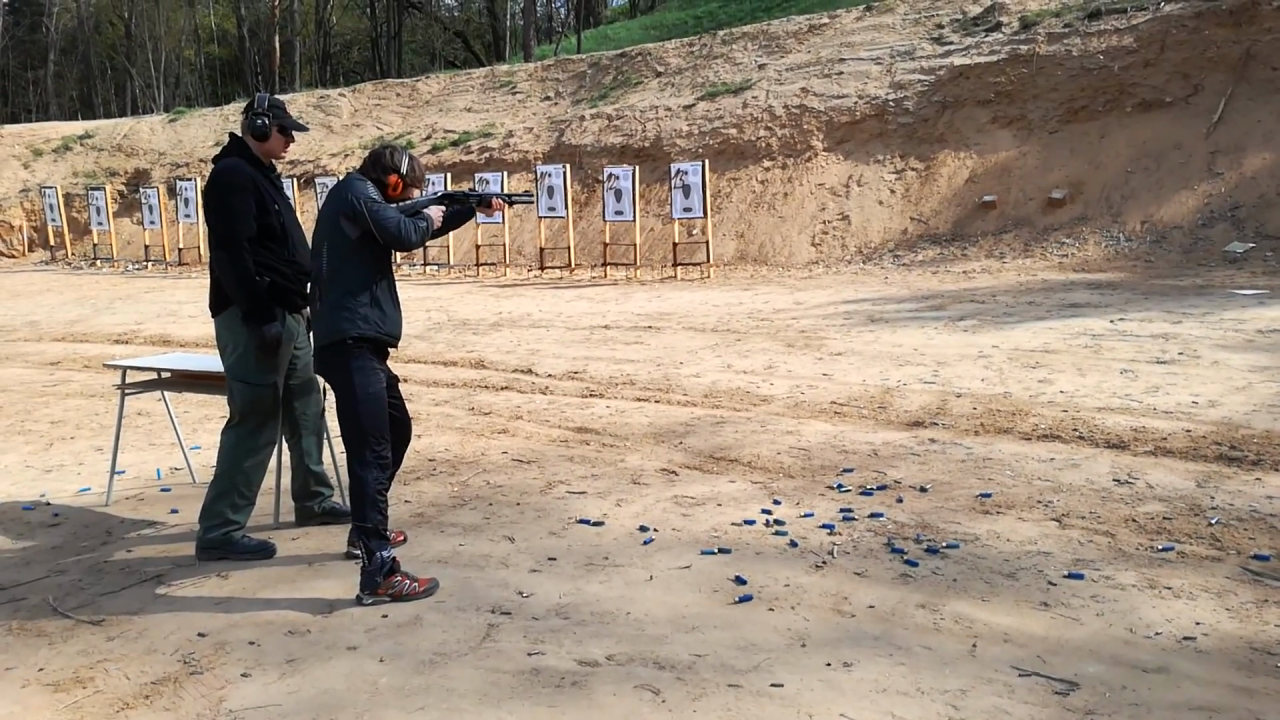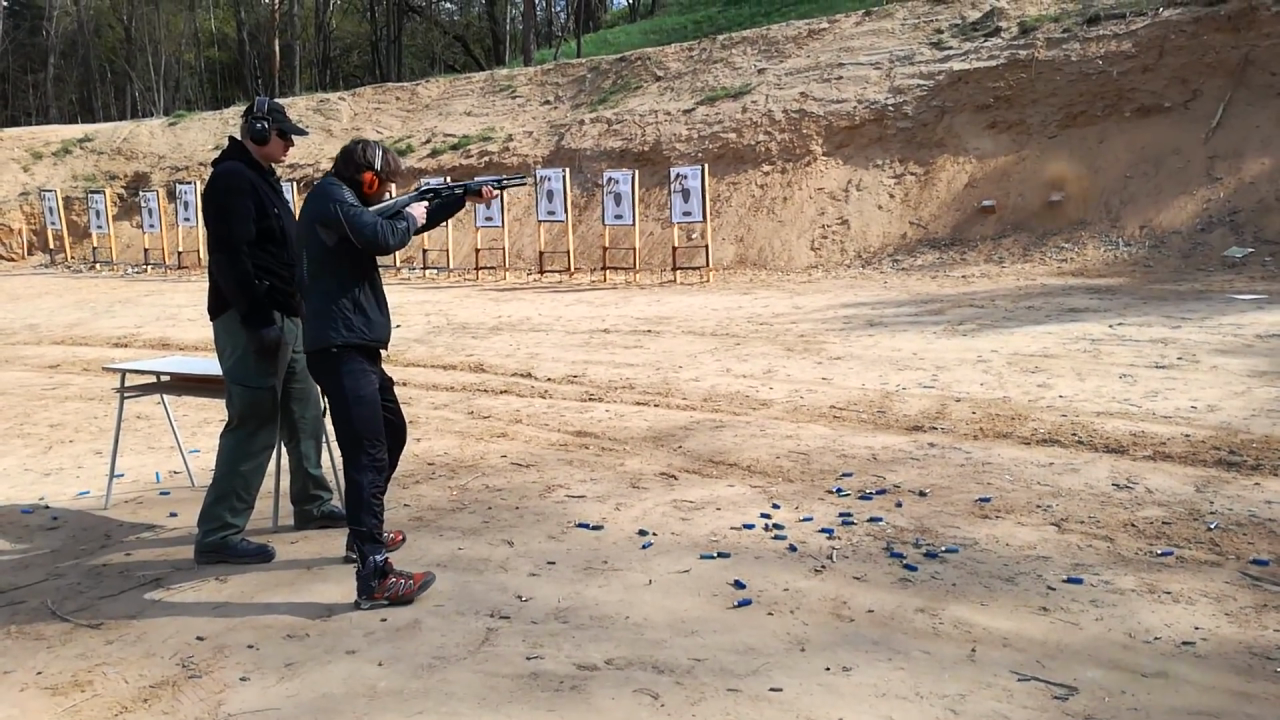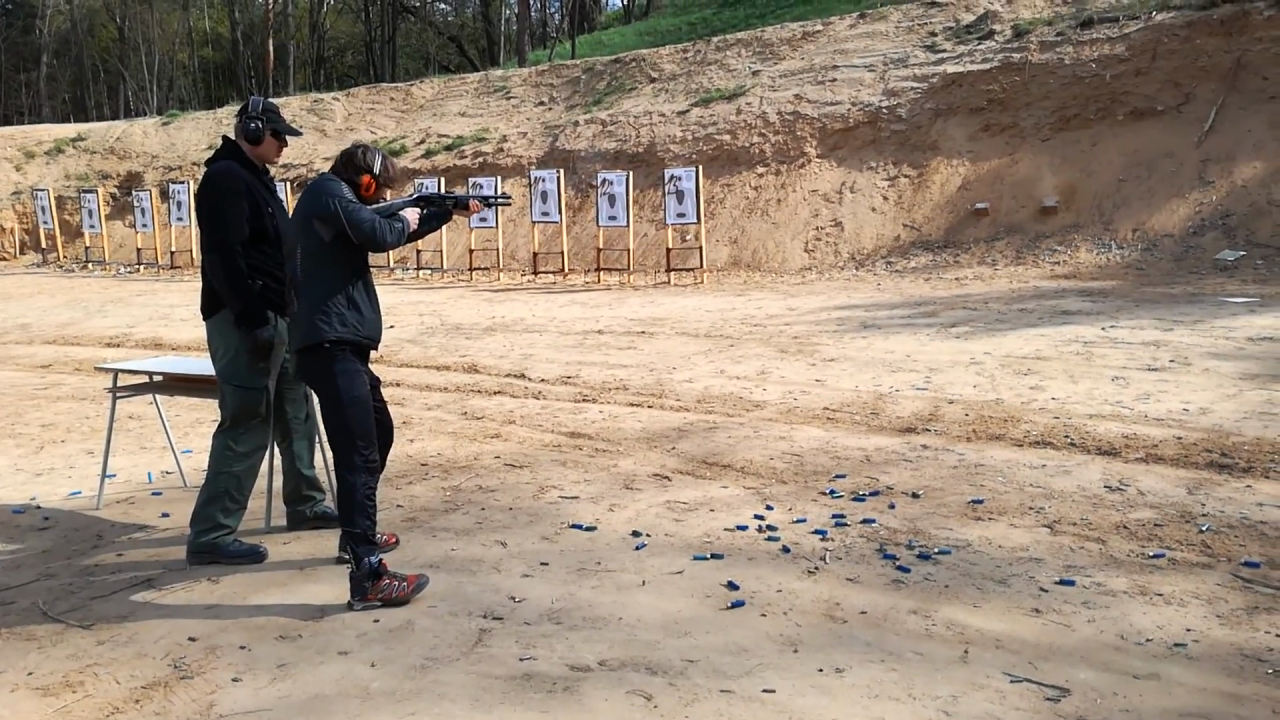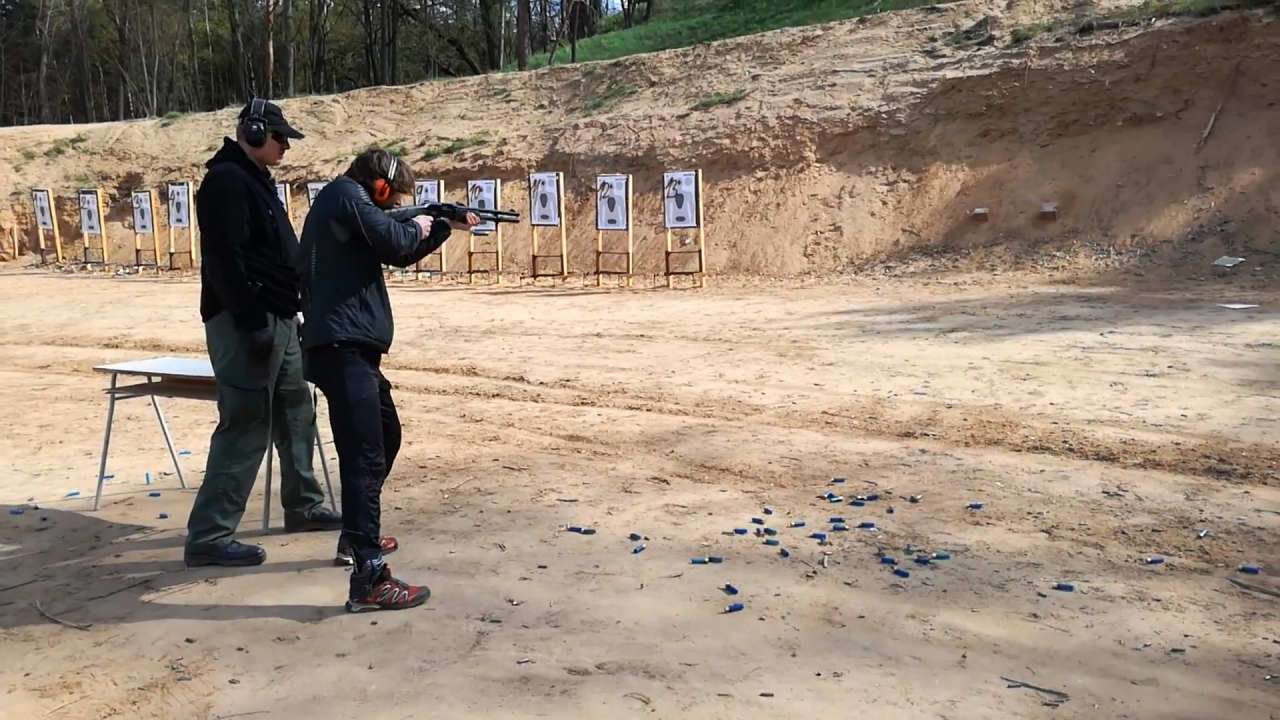
dt=0.5s
person 1, frame 1
left shoulder: (261, 174)
right shoulder: (232, 175)
right elbow: (232, 255)
left wrist: (297, 305)
right wrist: (260, 317)
left hip: (285, 313)
right hip: (254, 317)
left knee: (304, 410)
right knee: (255, 421)
left ankle: (313, 500)
right ankle: (219, 531)
person 1, frame 2
left shoulder: (262, 177)
right shoulder: (232, 179)
right elbow: (231, 258)
left wrist: (288, 312)
right wrist: (259, 320)
left hip: (285, 317)
right hip: (253, 321)
left knee: (303, 414)
right knee: (254, 425)
left ankle: (313, 504)
right ankle: (219, 534)
person 1, frame 3
left shoulder: (255, 177)
right shoulder: (225, 178)
right elbow: (224, 258)
left wrist: (283, 314)
right wrist: (253, 320)
left hip: (277, 316)
right hip: (245, 321)
left knee: (296, 414)
right knee: (246, 426)
left ankle: (306, 505)
right ankle: (210, 535)
person 1, frame 4
left shoulder: (256, 179)
right shoulder: (226, 180)
right elbow: (224, 259)
left wrist: (286, 313)
right wrist: (252, 322)
left hip: (278, 319)
right hip: (246, 323)
left knee: (295, 417)
right knee: (245, 427)
left ankle: (303, 506)
right ankle: (208, 535)
person 2, frame 1
left shoulder: (368, 200)
right shoulder: (355, 190)
left elbow: (414, 224)
right elbow: (403, 234)
left wrist: (474, 208)
right wrist: (428, 219)
left hip: (362, 340)
right hip: (350, 343)
left knee: (395, 432)
right knee: (371, 452)
left ankle: (368, 528)
right ankle: (379, 573)
person 2, frame 2
left shoulder: (346, 201)
right shoulder: (331, 196)
left elbow: (406, 223)
right elbow: (381, 238)
left wrist: (462, 199)
right wrist: (408, 218)
left hip: (357, 345)
right hip: (341, 349)
left knee: (391, 435)
right knee: (368, 456)
left ankle: (365, 534)
right ankle: (375, 577)
person 2, frame 3
left shoulder: (341, 201)
right shoulder: (329, 190)
left elbow: (393, 231)
right elbow: (378, 235)
left wrist: (449, 212)
right wrist: (402, 221)
left hip: (343, 343)
right hip: (331, 345)
left knee: (378, 437)
right knee: (358, 455)
left ankle: (358, 535)
right ankle: (368, 577)
person 2, frame 4
left shoulder: (351, 205)
right shoulder: (345, 193)
left elbow: (398, 256)
right elbow: (391, 239)
left wrist: (445, 227)
right wrist: (416, 227)
left hip: (354, 345)
right hip: (342, 347)
left knee: (385, 440)
right knee: (365, 457)
left ankle: (358, 536)
right ankle: (369, 580)
